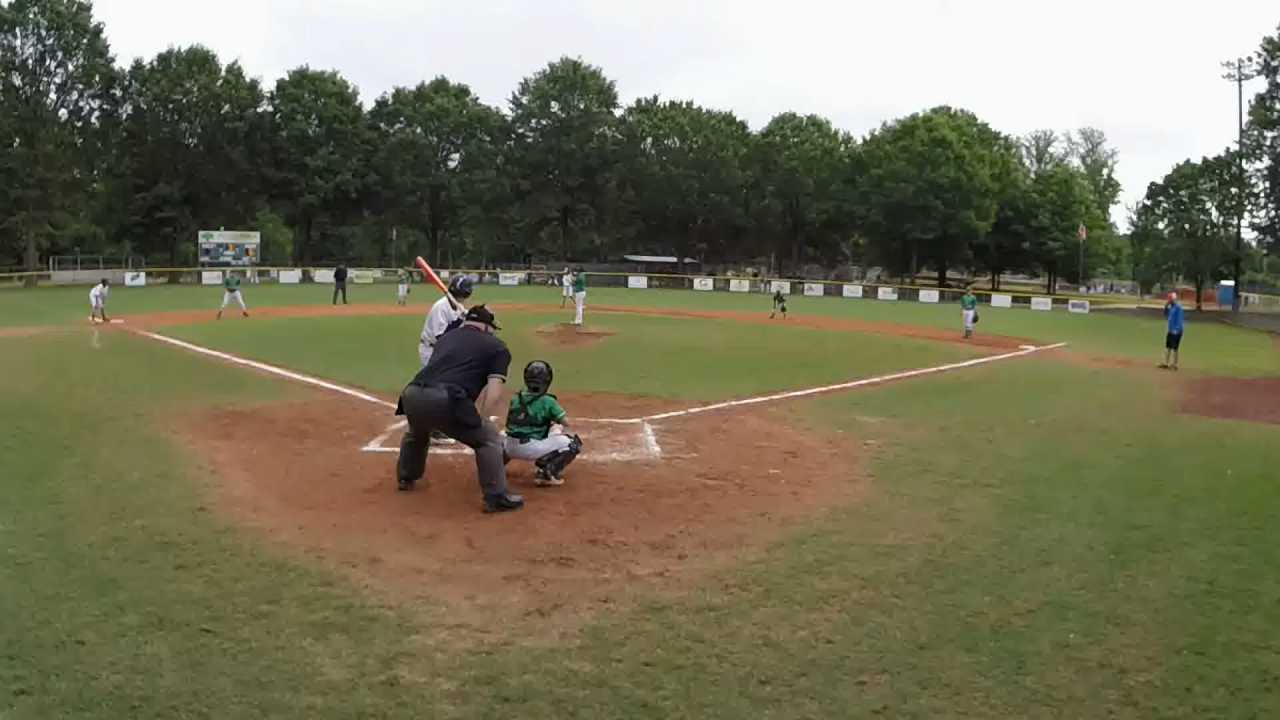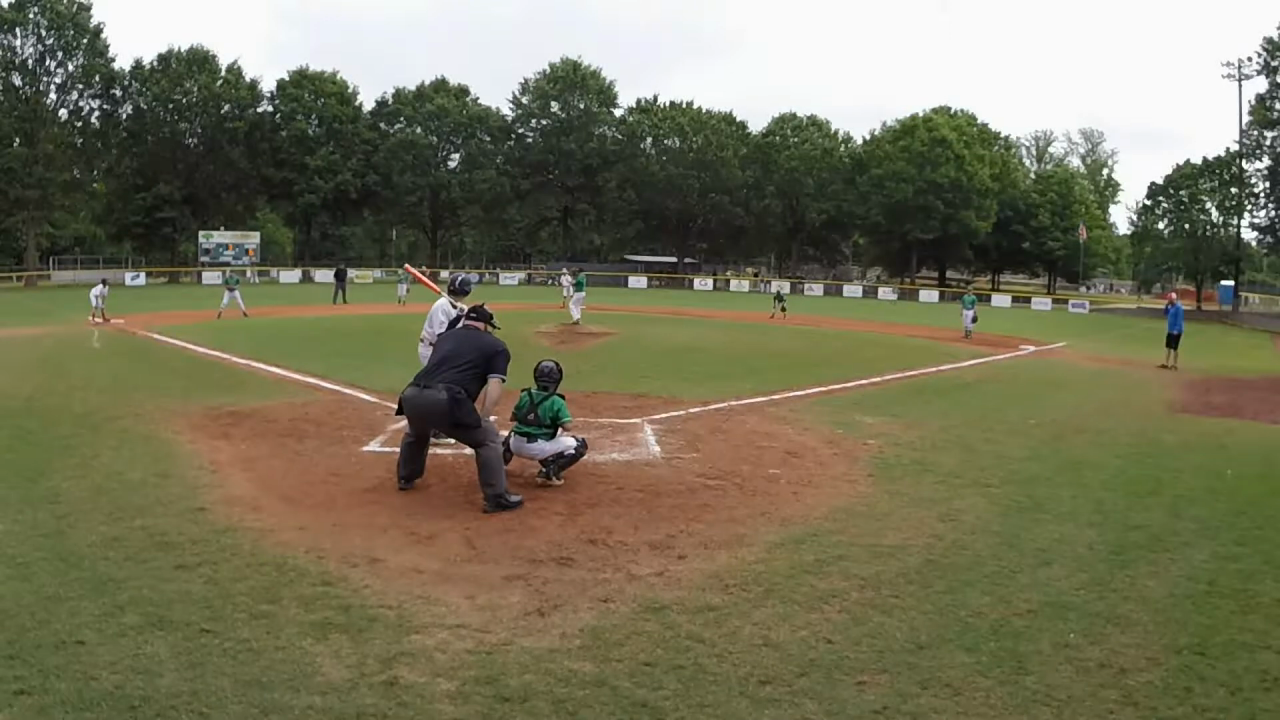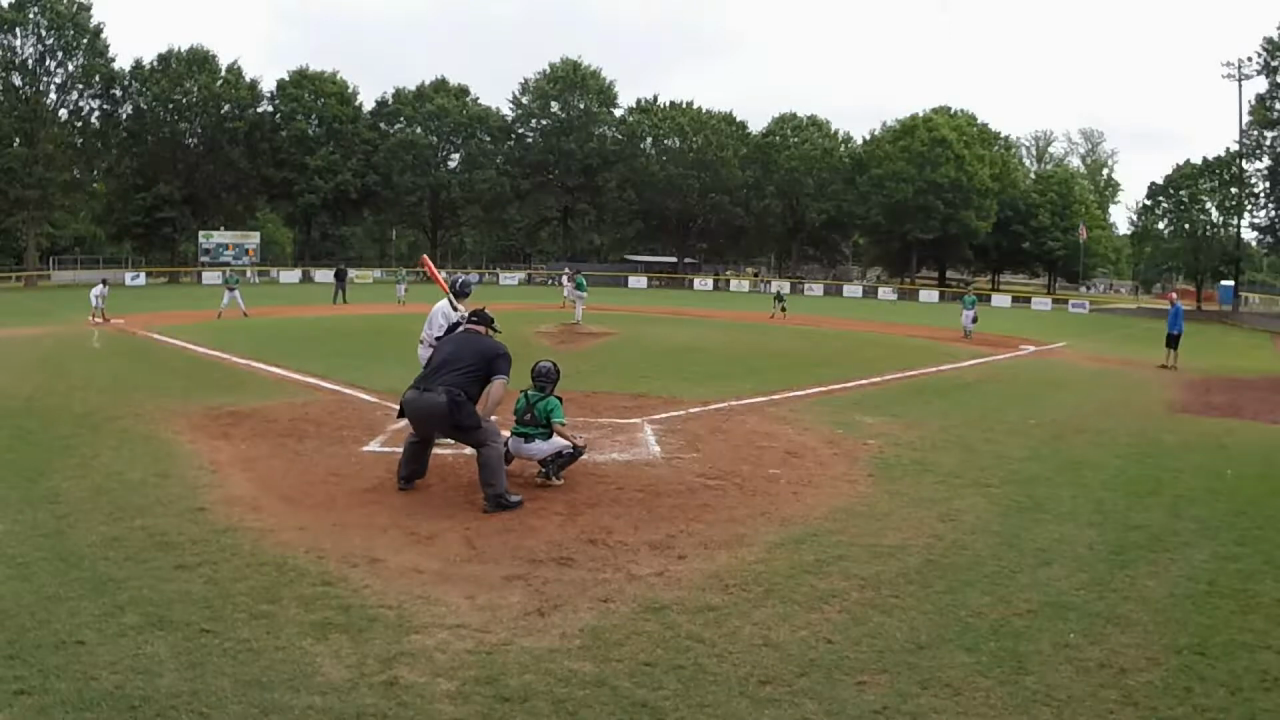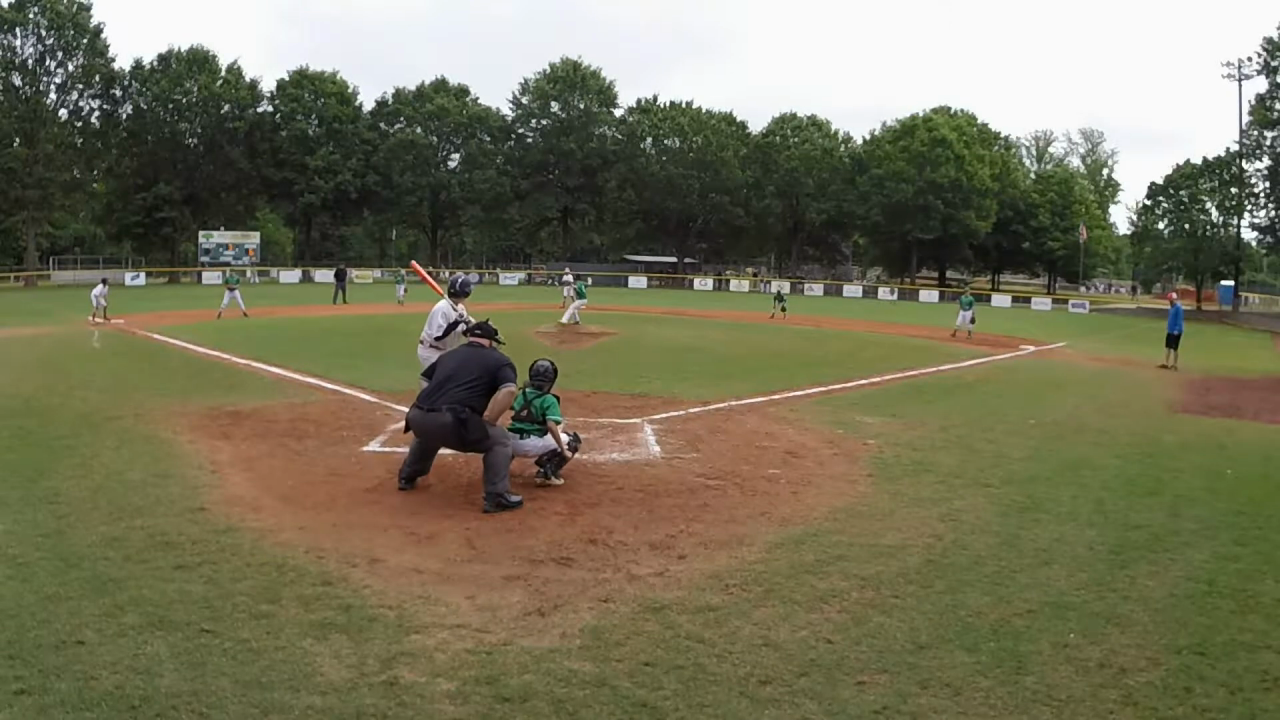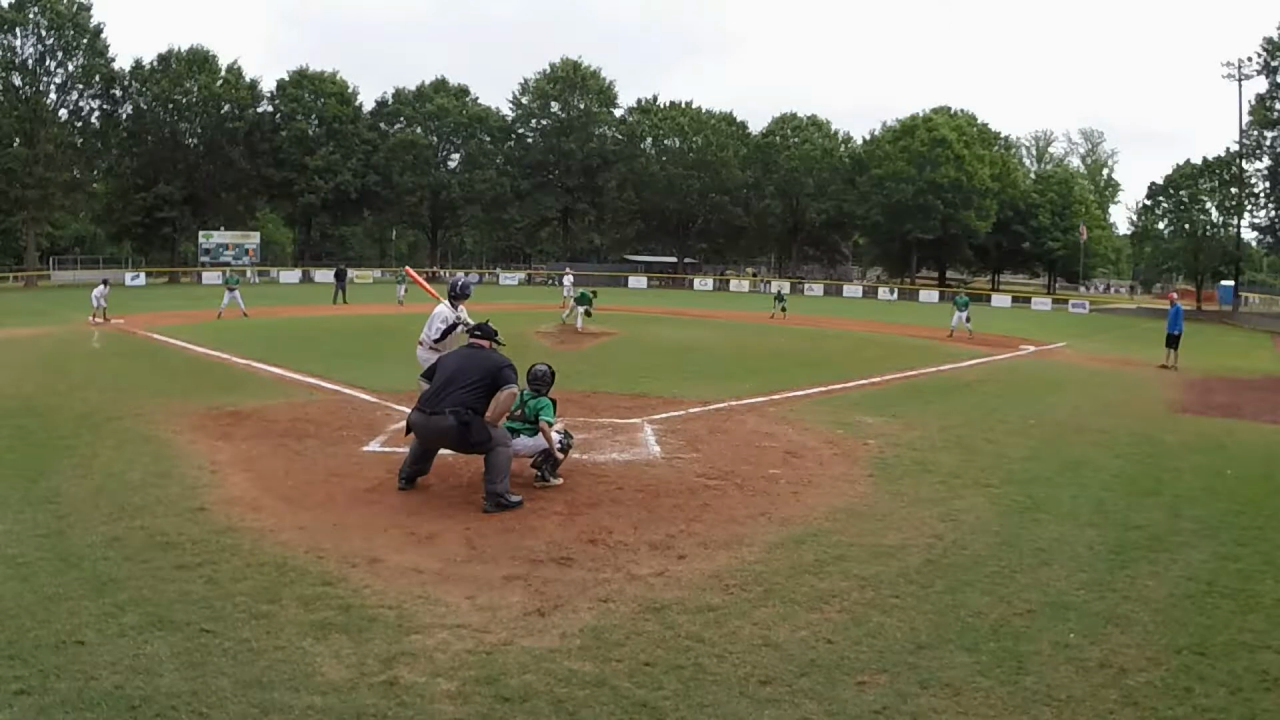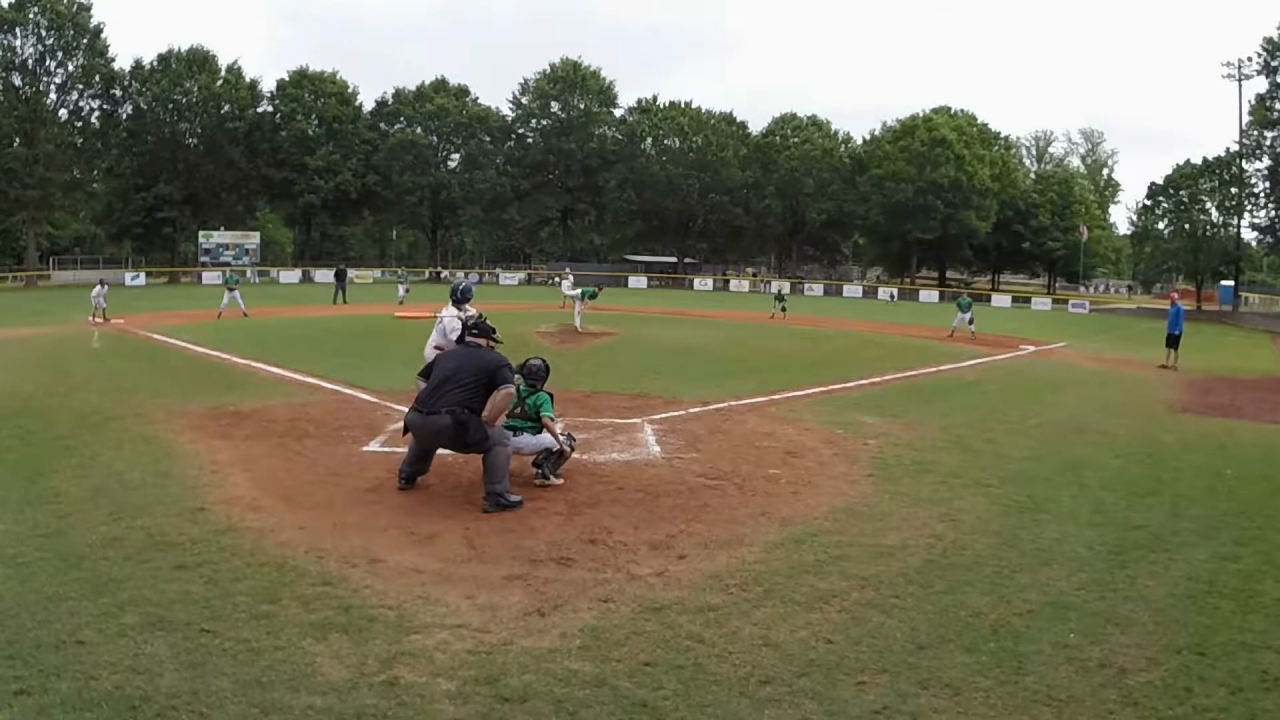
dt=0.4s
person 1, frame 1
left shoulder: (447, 336)
right shoulder: (496, 346)
right elbow: (494, 386)
right wrist: (482, 420)
left hip: (413, 394)
right hip: (445, 399)
left knee: (416, 433)
right knee: (489, 439)
left ankle: (406, 478)
right ankle: (497, 498)
person 1, frame 2
left shoulder: (446, 336)
right shoulder: (495, 345)
right elbow: (494, 385)
right wrist: (481, 420)
left hip: (412, 395)
right hip: (444, 400)
left knee: (416, 433)
right knee: (488, 439)
left ankle: (406, 478)
right ankle: (497, 498)
person 1, frame 3
left shoulder: (447, 341)
right shoulder: (496, 348)
right elbow: (499, 384)
right wrist: (482, 418)
left hip: (413, 399)
right hip: (444, 404)
left knee: (421, 433)
right knee: (491, 439)
left ankle: (406, 478)
right ankle: (497, 498)
person 1, frame 4
left shoulder: (449, 355)
right shoulder: (499, 360)
left elbow: (425, 380)
right elbow: (509, 391)
right wrist: (487, 423)
left hip: (418, 418)
right hip: (450, 422)
left knee: (429, 434)
right knee: (500, 440)
left ankle: (407, 477)
right ankle: (496, 498)
person 1, frame 5
left shoulder: (449, 356)
right shoulder: (499, 361)
left elbow: (424, 381)
right elbow: (511, 392)
right wrist: (489, 423)
left hip: (420, 421)
right hip: (453, 425)
right knee: (501, 440)
left ankle: (407, 477)
right ankle: (497, 498)
person 1, frame 6
left shoulder: (446, 355)
right shoulder: (496, 360)
right elbow: (507, 392)
right wrist: (486, 422)
left hip: (416, 421)
right hip: (451, 424)
right knee: (499, 440)
left ankle: (407, 476)
right ankle: (497, 497)
